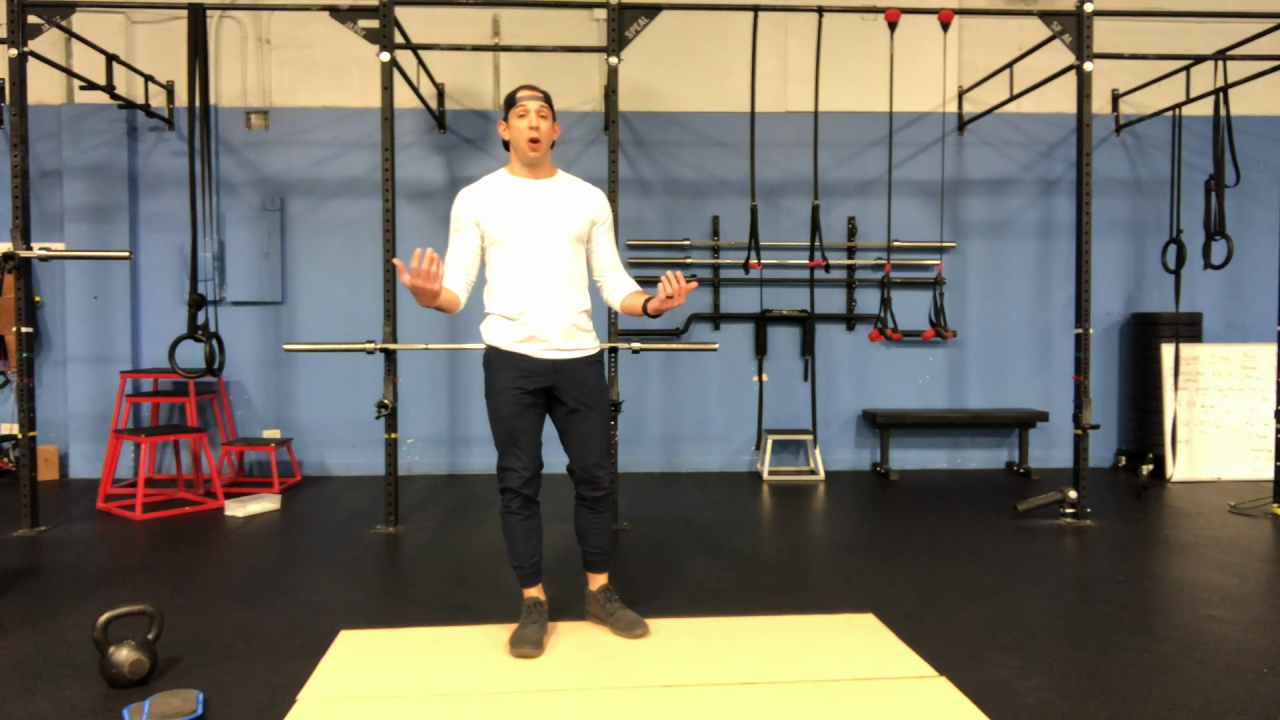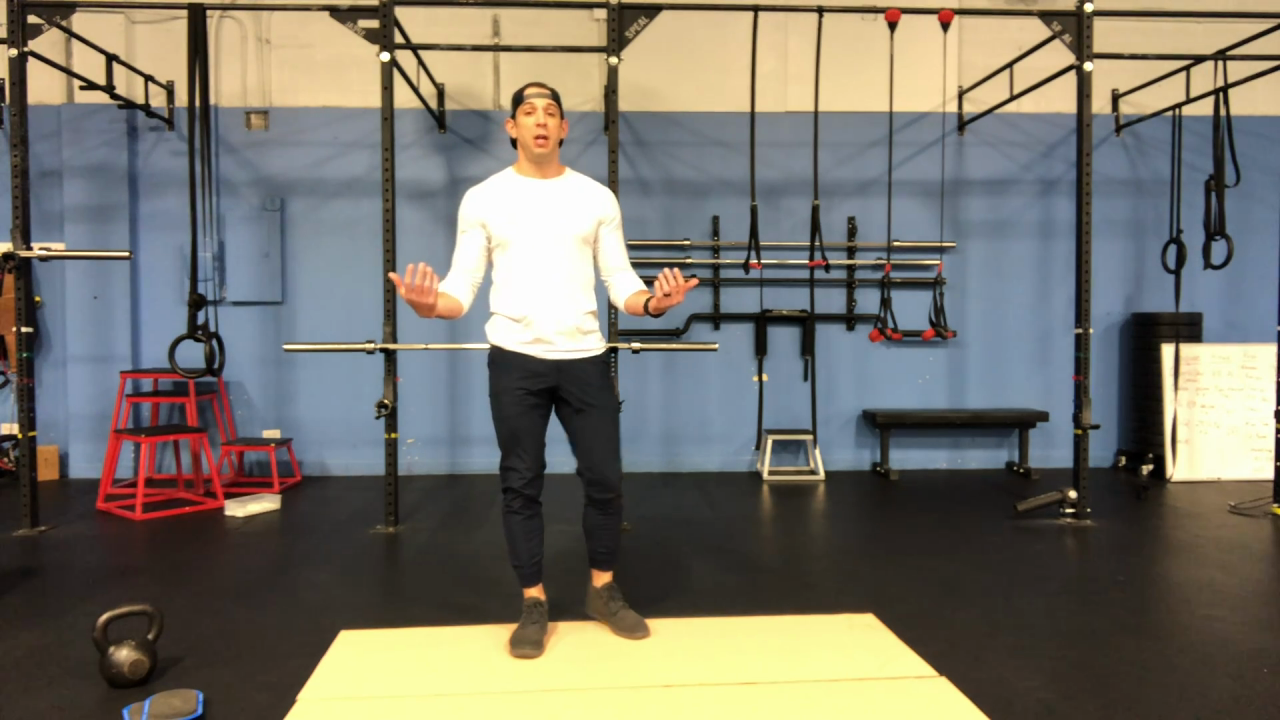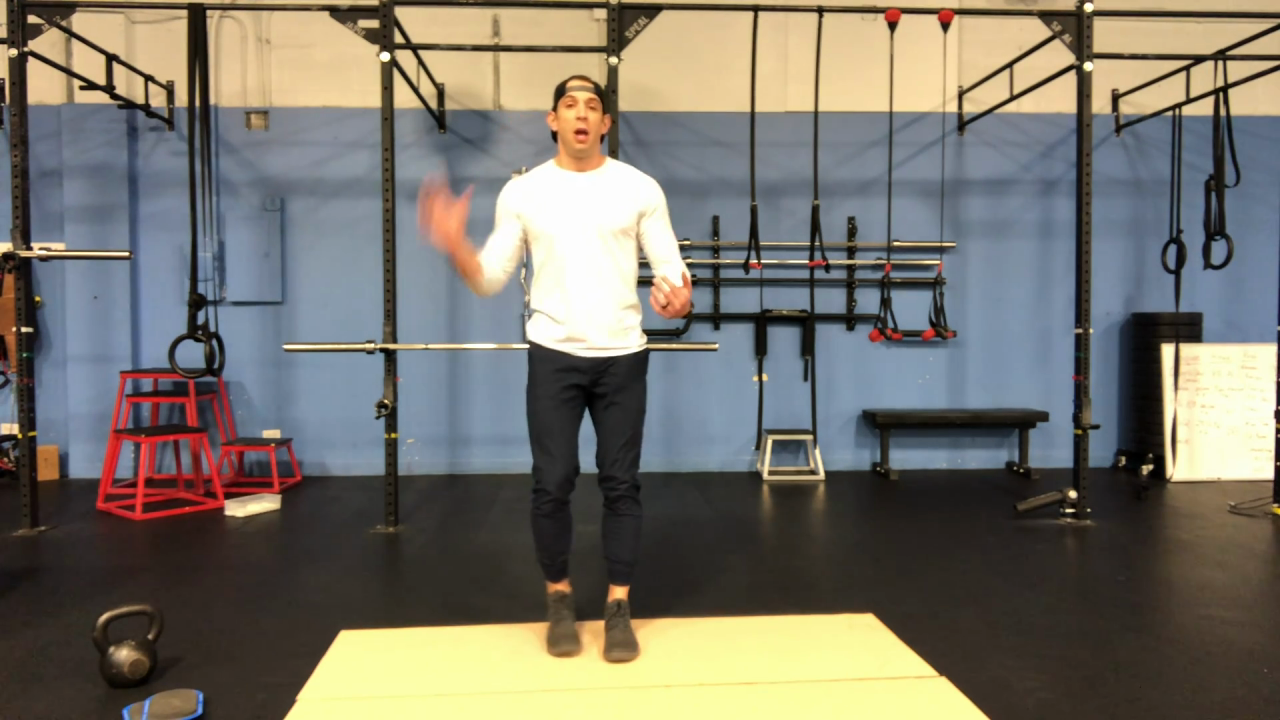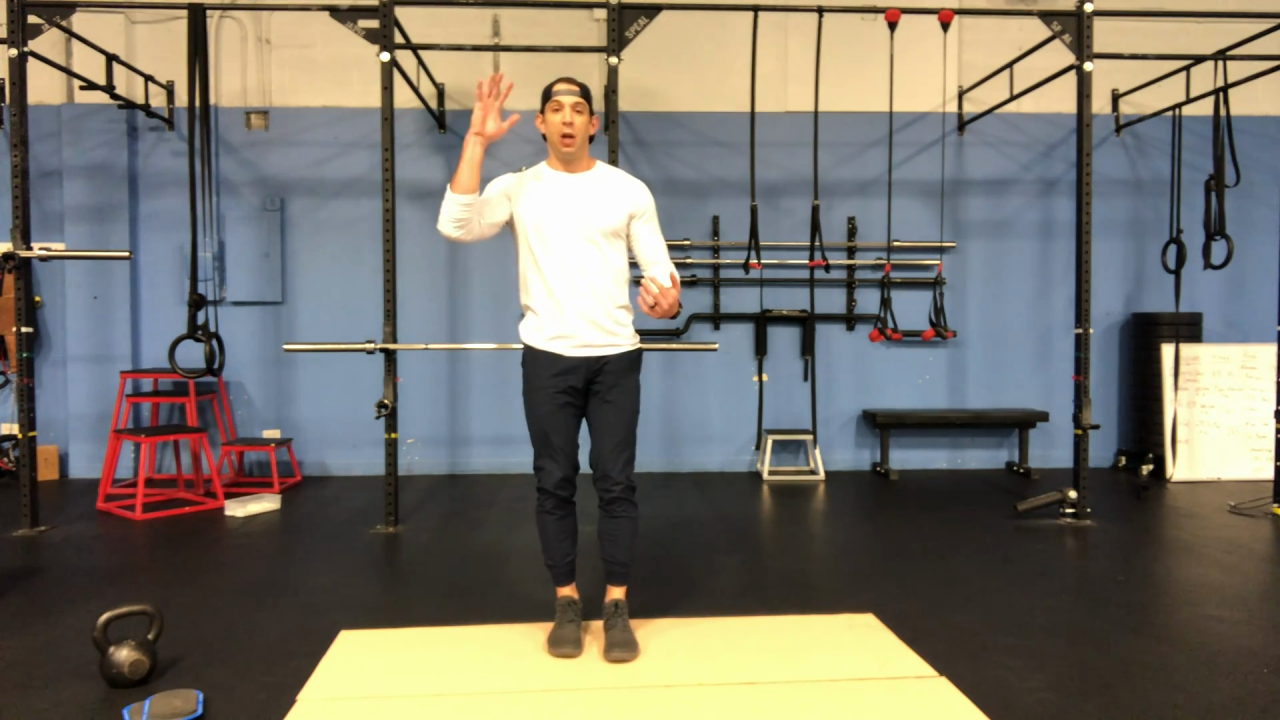
dt=0.7s
person 1, frame 1
left shoulder: (589, 198)
right shoulder: (476, 198)
left elbow: (612, 281)
right elbow: (458, 288)
left wrist: (652, 304)
right wrist: (431, 295)
left hip: (579, 358)
right hip: (511, 359)
left knee: (595, 478)
right knee: (518, 483)
left ankle: (600, 593)
right ankle: (534, 604)
person 1, frame 2
left shoulder: (596, 197)
right shoulder: (483, 198)
left elbow: (619, 280)
right elbow: (463, 285)
left wrist: (653, 302)
right wrist: (431, 304)
left hip: (585, 359)
right hip: (516, 360)
left knee: (604, 480)
right knee: (522, 484)
left ankle: (603, 590)
right ankle: (534, 603)
person 1, frame 3
left shoulder: (640, 188)
right shoulder: (524, 190)
left elbow: (669, 265)
right elbow: (491, 276)
left wrist: (680, 297)
right wrist: (459, 249)
left hip: (622, 357)
right hip: (554, 356)
left knee: (620, 483)
right knee: (551, 482)
left ankle: (617, 608)
right ankle: (559, 596)
person 1, frame 4
left shoulder: (629, 190)
right shoulder: (517, 188)
left elbow: (658, 266)
right elbow: (456, 225)
left wrist: (669, 301)
right wrist: (477, 140)
left hip: (615, 357)
right hip: (548, 358)
left knee: (616, 482)
right knee: (554, 483)
left ankle: (616, 607)
right ankle: (567, 603)
